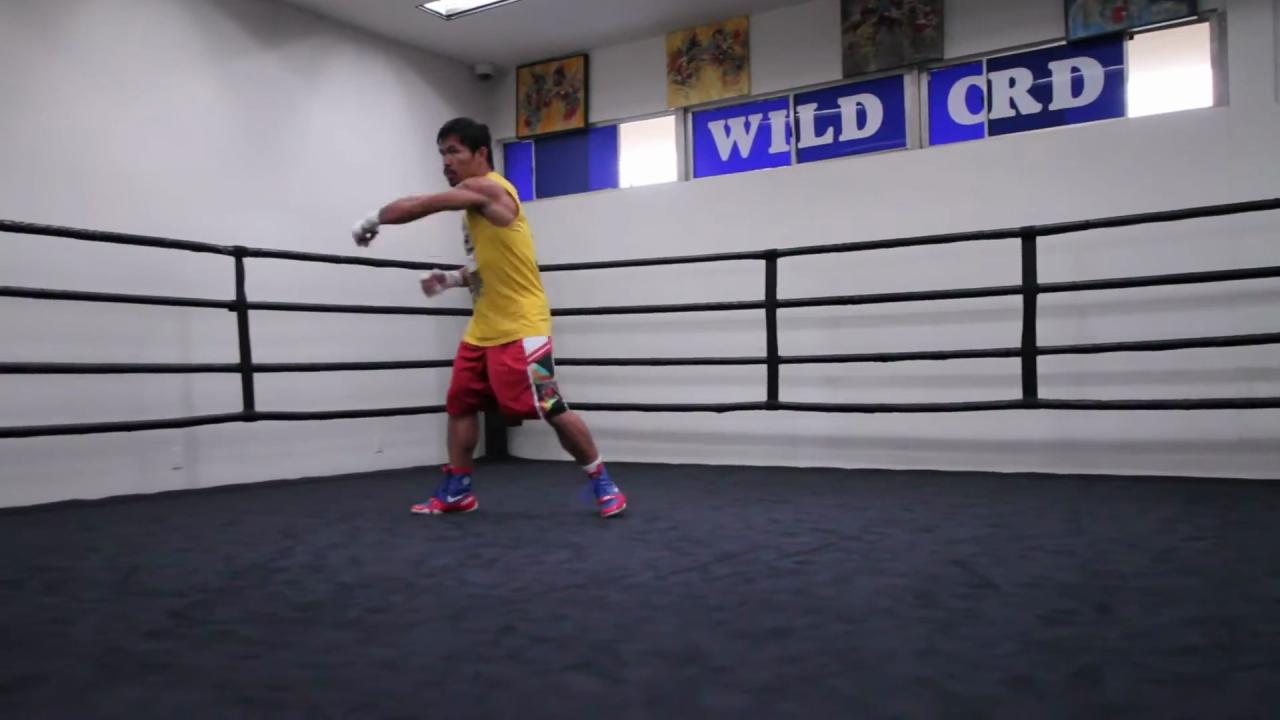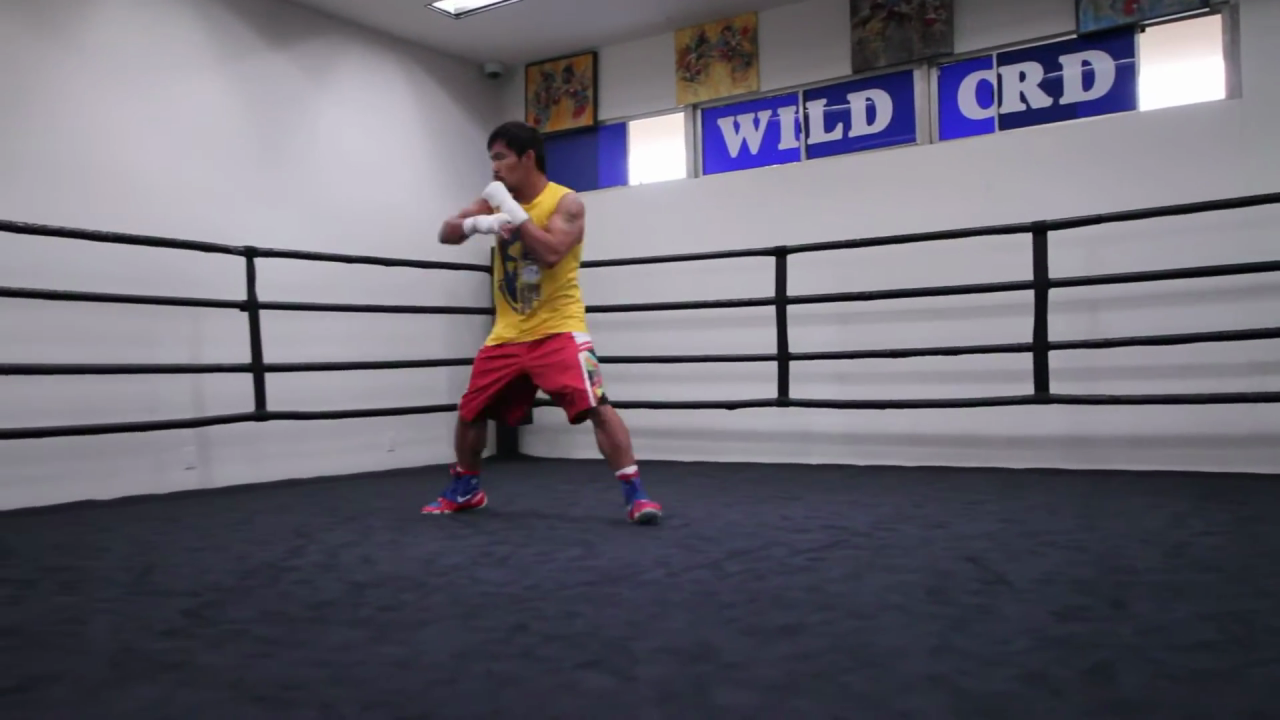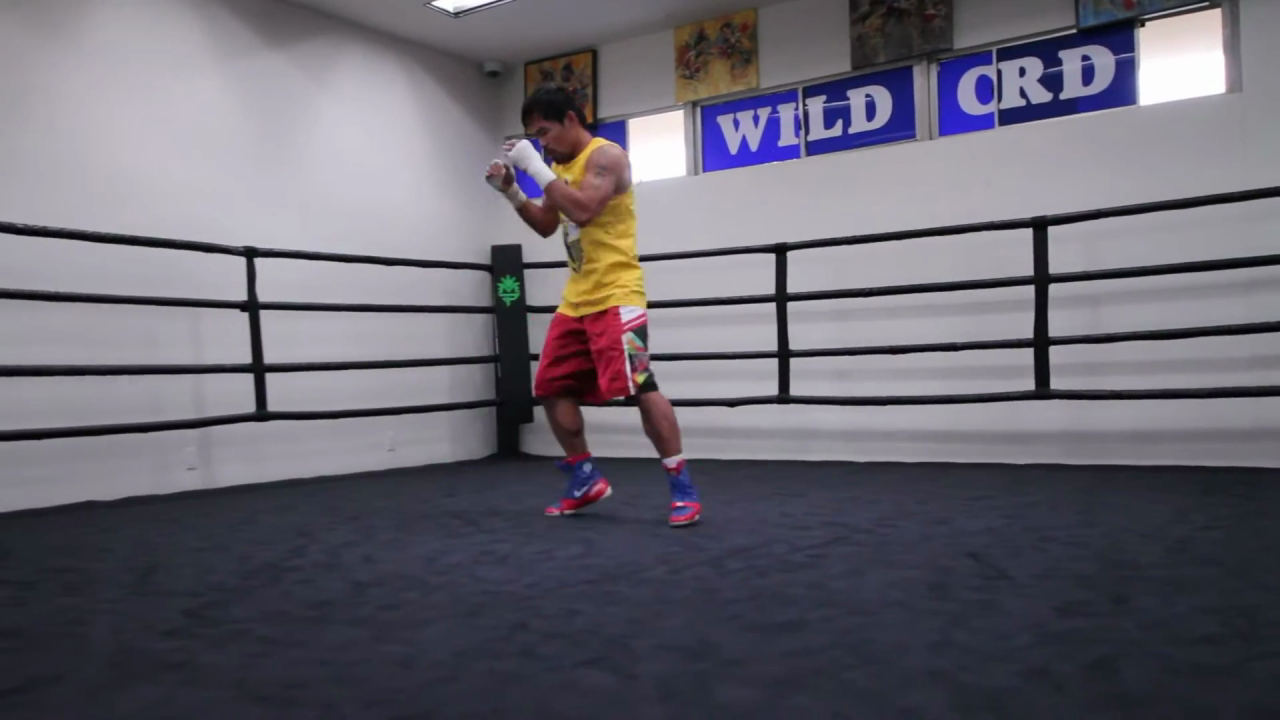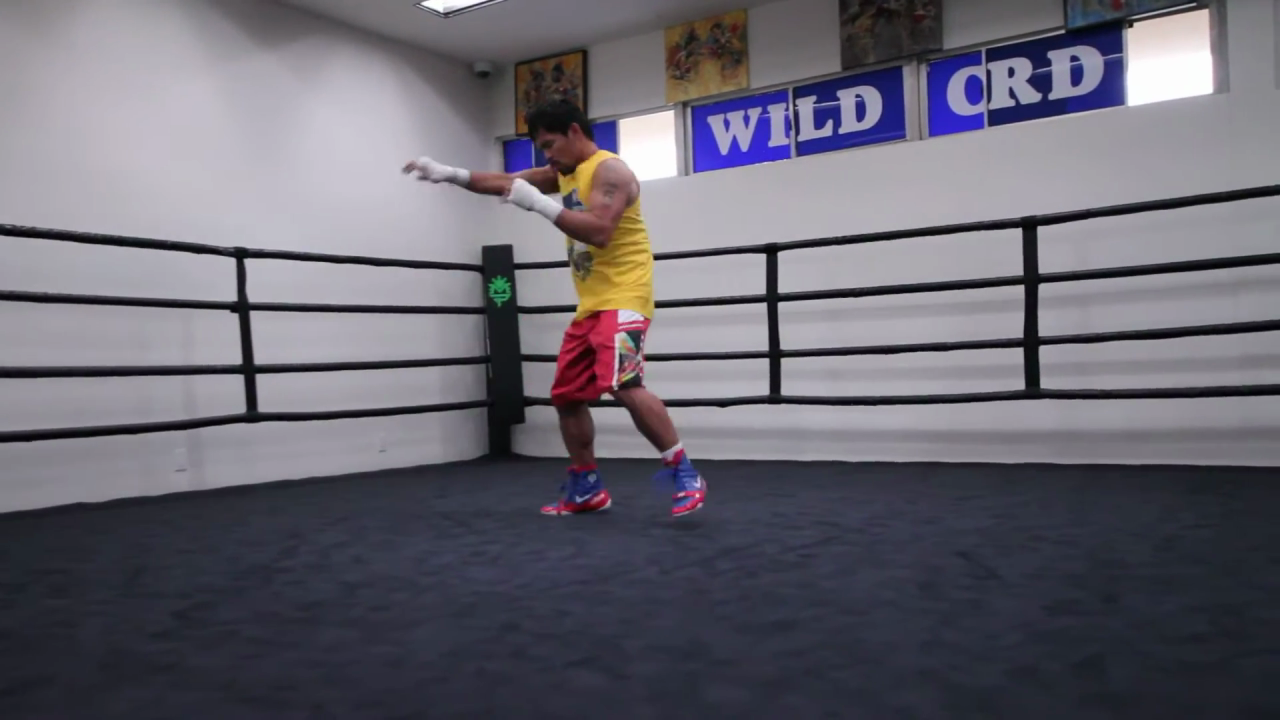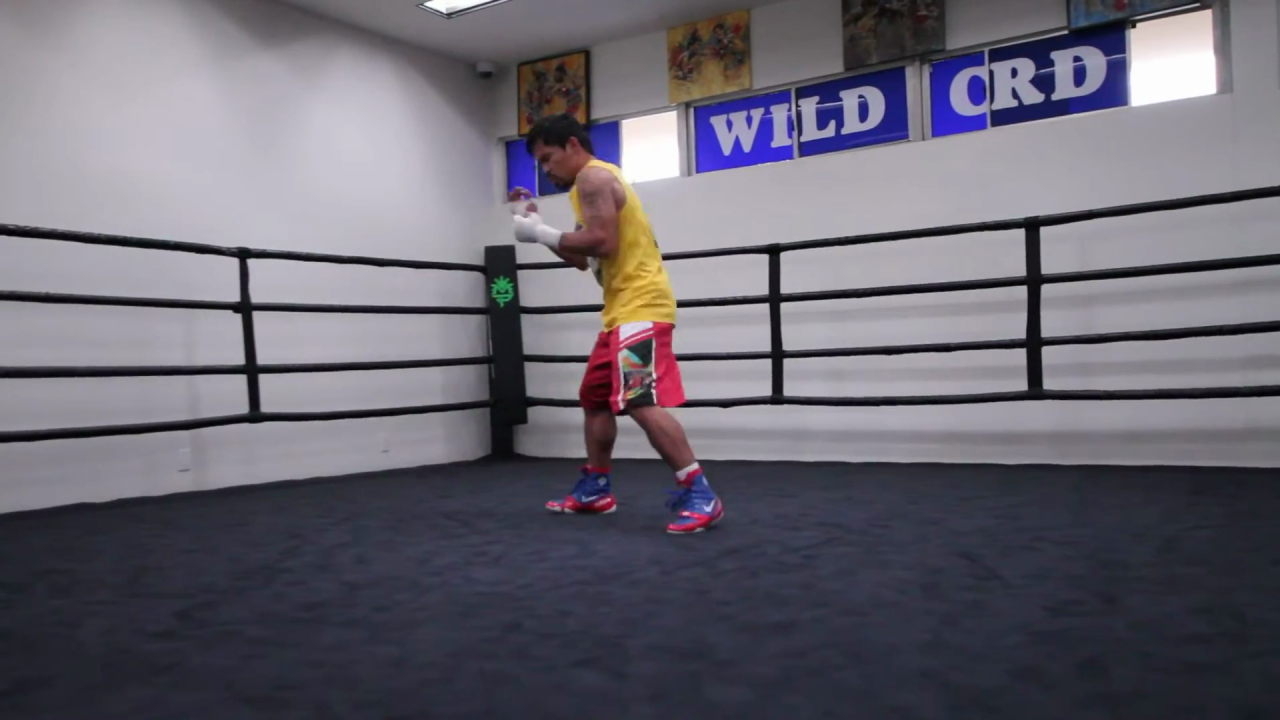
dt=0.3s
person 1, frame 1
left shoulder: (488, 189)
right shoulder: (473, 194)
left elbow: (419, 206)
left wrist: (372, 221)
right wrist: (453, 279)
left hip: (521, 326)
right hip: (483, 328)
left knee: (552, 410)
right knee: (459, 406)
left ankle: (604, 484)
right ankle: (457, 490)
person 1, frame 2
left shoulder: (566, 201)
right shoulder: (495, 198)
left elbow: (555, 249)
right elbow: (447, 234)
left wrist: (511, 211)
right wrist: (475, 223)
left hip: (559, 327)
right hip: (509, 333)
left knee: (592, 404)
right knee: (470, 413)
left ankle: (635, 492)
right ankle: (463, 489)
person 1, frame 3
left shoulder: (607, 156)
right shoulder: (560, 166)
left elbow: (582, 209)
right elbow: (546, 225)
left wrist: (536, 167)
right wrist: (511, 190)
left hip: (615, 297)
right hip: (576, 300)
left knee: (641, 389)
right knee: (553, 389)
left ankle: (681, 488)
right ankle: (585, 480)
person 1, frame 4
left shoulder: (610, 170)
right shoulder: (564, 171)
left elbow: (597, 231)
right elbow: (510, 185)
left wrist: (542, 203)
right wrist: (446, 172)
left hip: (621, 300)
right hip: (591, 307)
left knee: (626, 387)
right knee: (567, 397)
left ankle: (684, 474)
right ankle: (587, 489)
person 1, frame 5
left shoulder: (594, 178)
right shoulder: (591, 184)
left elbow: (602, 243)
right elbow: (588, 258)
left wrist: (544, 234)
right wrist: (537, 225)
left hip: (641, 308)
right hip: (624, 314)
left knee: (640, 404)
right knee: (595, 400)
left ankle: (700, 495)
right ankle: (594, 490)
